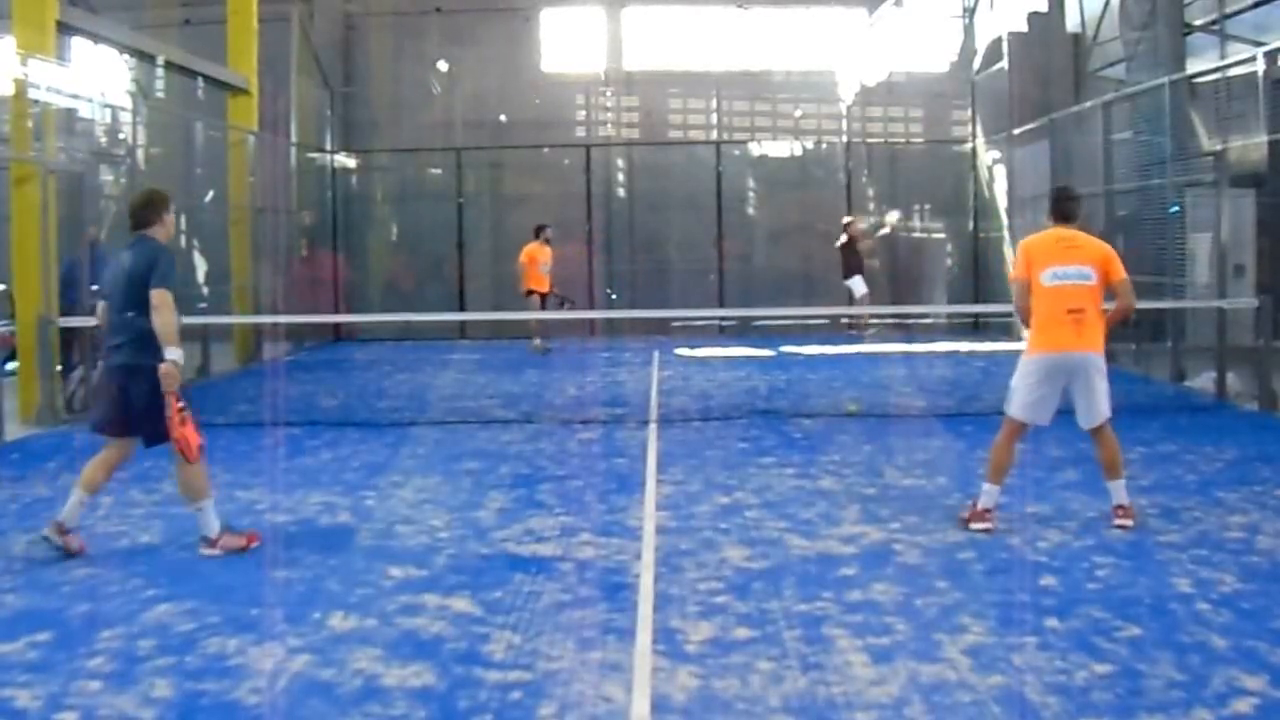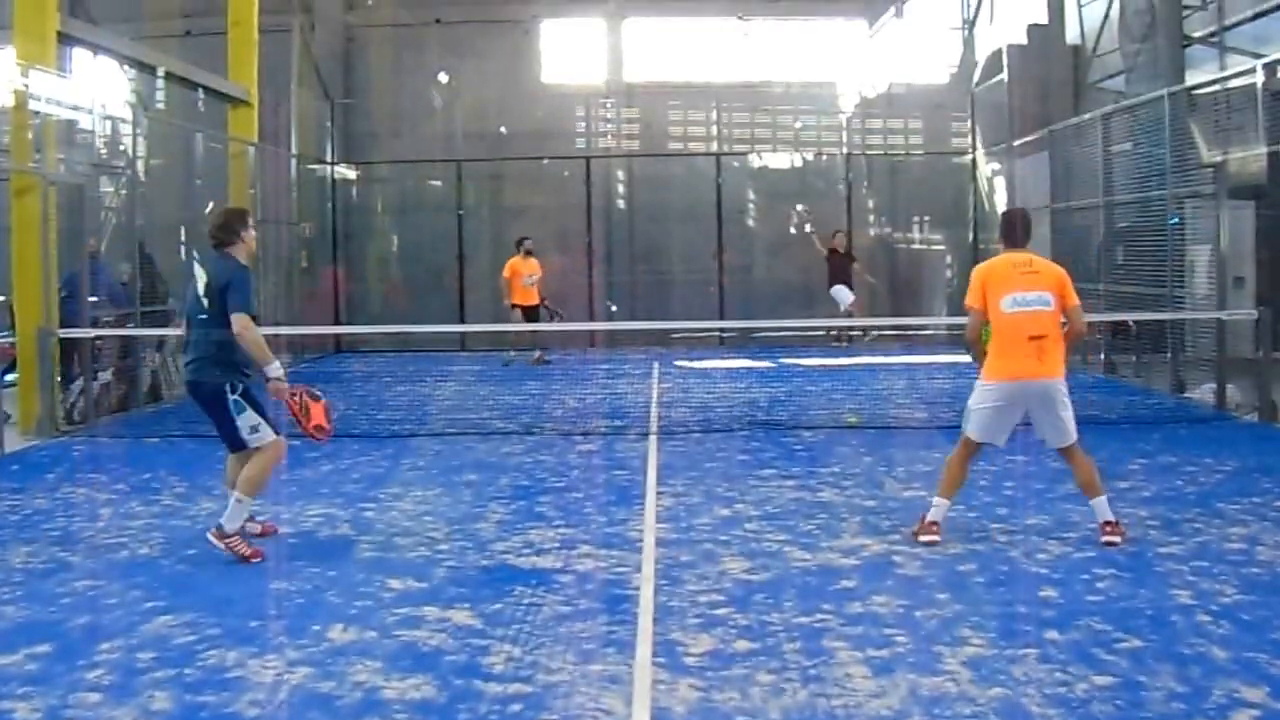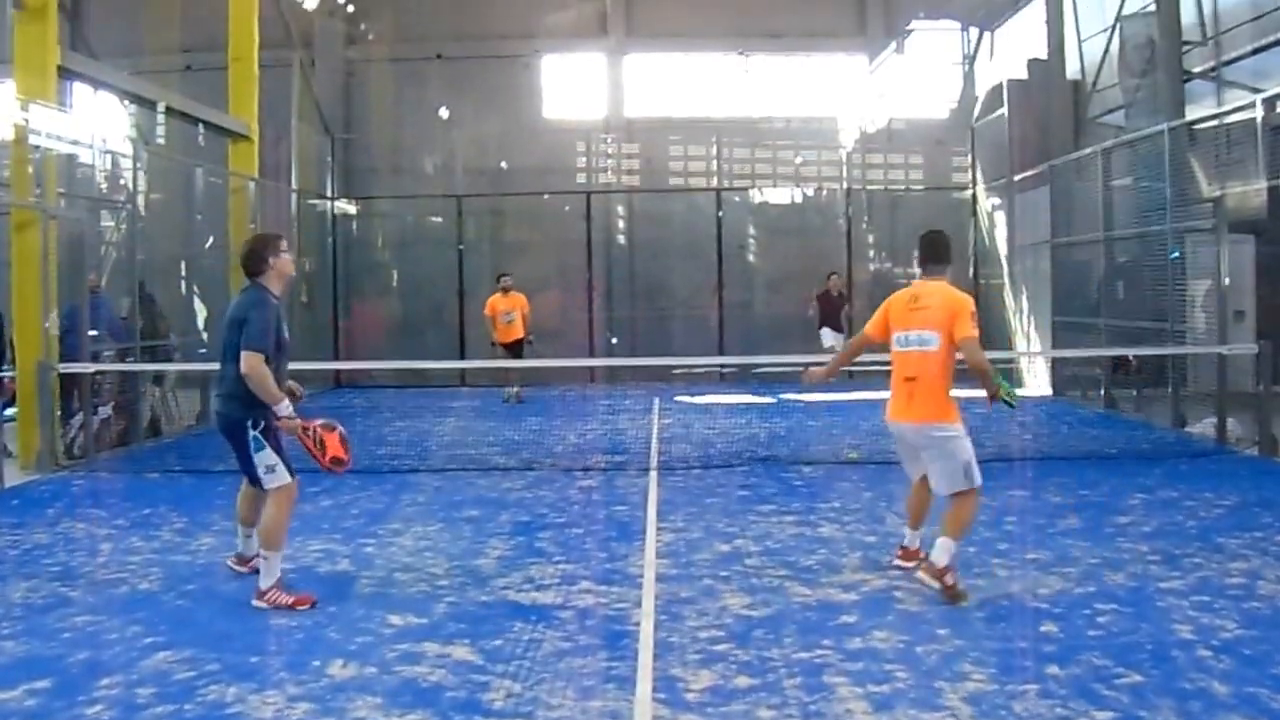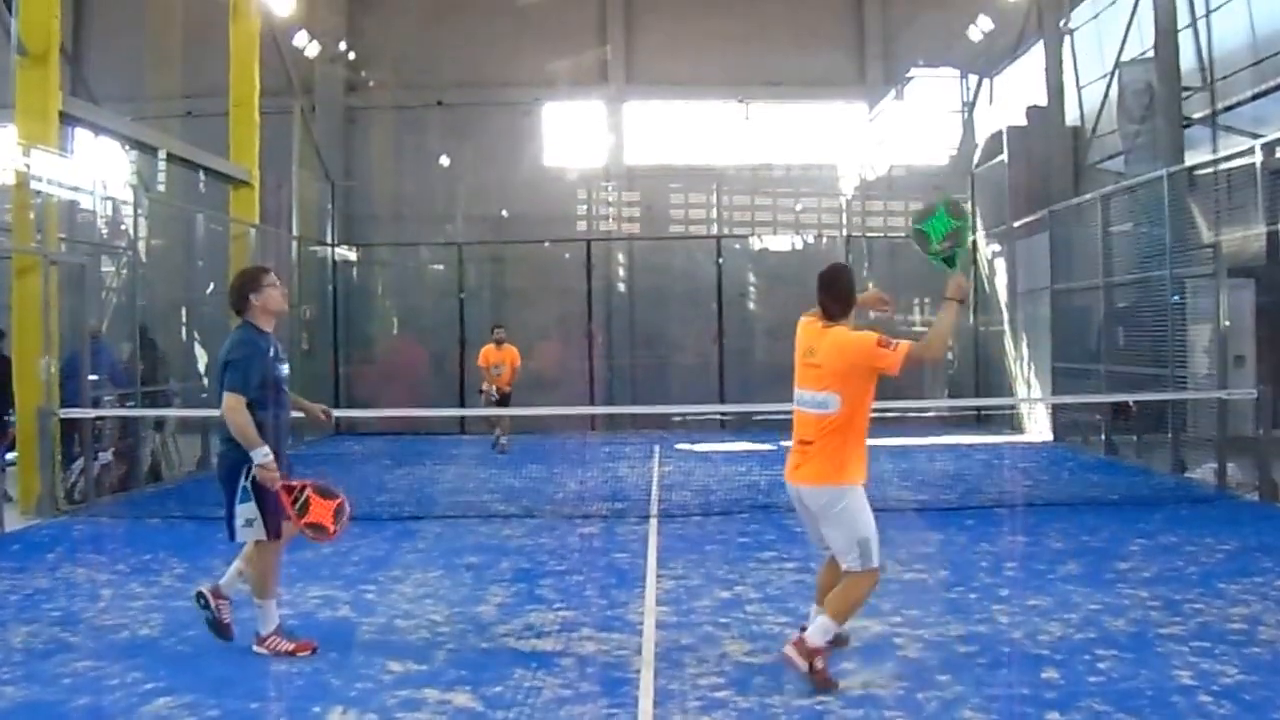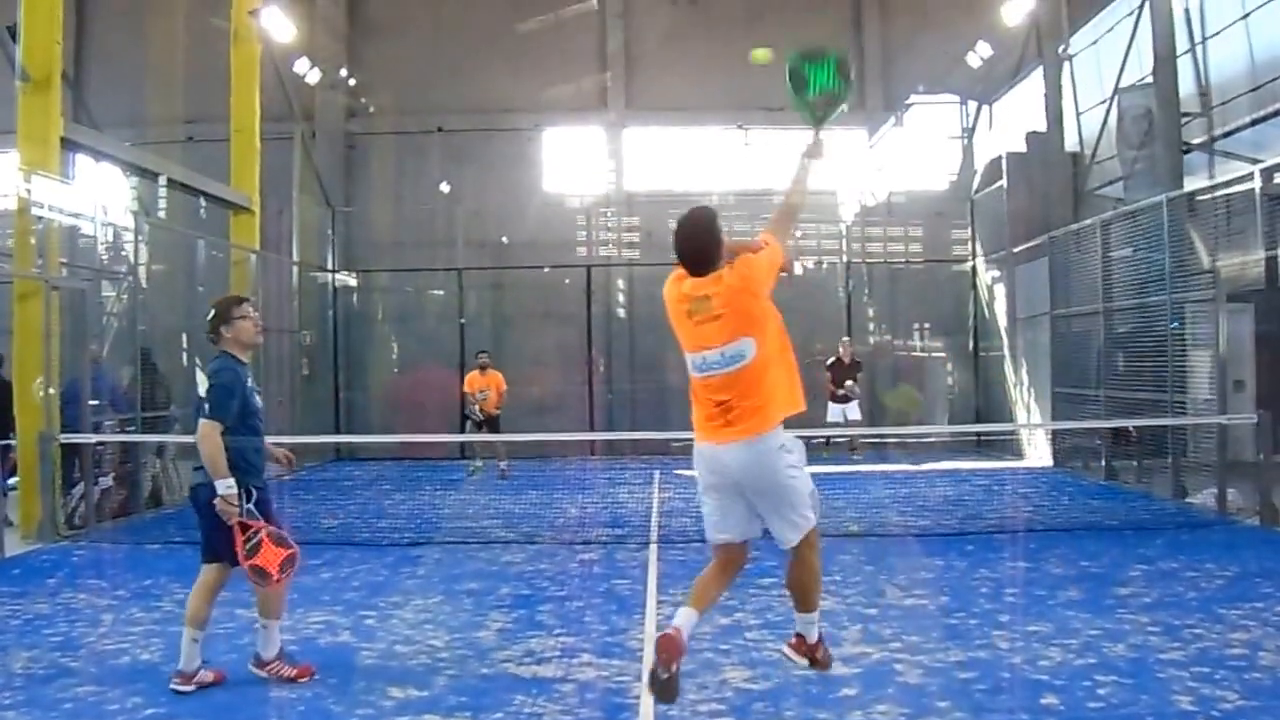
dt=0.4s
person 1, frame 1
left shoulder: (1030, 246)
right shoulder: (1102, 250)
left elbow: (1021, 302)
right elbow: (1127, 303)
left hip: (1042, 351)
right hip: (1087, 352)
left knee: (1011, 429)
right knee: (1101, 429)
left ankle: (984, 508)
right ankle: (1121, 506)
person 1, frame 2
left shoulder: (985, 273)
right shoulder: (1056, 273)
left elbow: (971, 330)
right elbow: (1078, 329)
left wrist: (982, 360)
left hip: (1001, 378)
right hip: (1046, 378)
left knee: (966, 448)
right knee: (1072, 451)
left ankle: (933, 522)
right ankle: (1108, 522)
person 1, frame 3
left shoulder: (896, 301)
right shoulder: (958, 301)
left elbow: (856, 345)
right elbow: (973, 356)
left wrist: (827, 370)
right wrist: (995, 386)
left hip: (897, 415)
right hip: (936, 419)
left knee: (926, 479)
right knee: (966, 495)
left ankle: (910, 549)
right ankle: (937, 566)
person 1, frame 4
left shoulder: (807, 331)
right shoulder: (859, 346)
left elbow: (820, 310)
right elbow: (930, 351)
left wrist: (859, 296)
right wrist: (952, 300)
left hip: (800, 479)
right hip: (836, 483)
left knee: (843, 558)
right knee: (863, 576)
left ankle: (819, 633)
right ankle: (813, 641)
person 1, frame 5
left shoulder: (677, 293)
right shoulder: (745, 280)
left elbow: (695, 256)
right elbow: (784, 221)
left wrist: (734, 248)
right wrist: (807, 163)
left hip: (711, 451)
right hip: (763, 444)
left knee: (730, 558)
right knee: (803, 544)
left ankle: (676, 635)
right ankle: (808, 636)
person 2, frame 1
left shoulder: (120, 259)
right shoulder: (160, 254)
left elbow: (102, 314)
right elbow: (160, 305)
right wrist: (172, 356)
left hip: (117, 363)
right hip: (147, 365)
left knee: (118, 448)
left ankle: (64, 524)
right ankle: (212, 535)
person 2, frame 2
left shoulder: (205, 271)
right shoulder: (236, 272)
left elbow: (197, 326)
right elbow: (242, 329)
right wrist: (274, 371)
left hip: (205, 373)
right hip: (220, 378)
left knee: (246, 444)
right knee: (271, 447)
left ankle: (235, 520)
right ankle: (228, 528)
person 2, frame 3
left shoulder: (260, 301)
right shoulder: (261, 306)
right elbow: (251, 367)
left wrist: (283, 384)
right wrist: (284, 409)
left hip: (247, 411)
right hip: (248, 414)
left knee: (258, 483)
right knee: (283, 490)
left ankle: (246, 554)
right ankle: (268, 588)
person 2, frame 4
left shoulder: (267, 342)
right shoulder: (245, 346)
right elbow: (232, 408)
left wrist: (306, 406)
right wrist: (263, 458)
left hip: (268, 457)
right hip: (250, 462)
left knee: (275, 535)
right knee: (268, 542)
left ankle: (220, 592)
right ankle: (268, 634)
person 2, frame 5
left shoulder: (230, 371)
right shoulder: (228, 374)
right elbow: (207, 435)
left wrist: (267, 450)
right wrist: (227, 489)
left hip: (213, 489)
right hip: (235, 490)
left knee: (212, 573)
left ankle: (188, 669)
right ankle: (268, 656)
